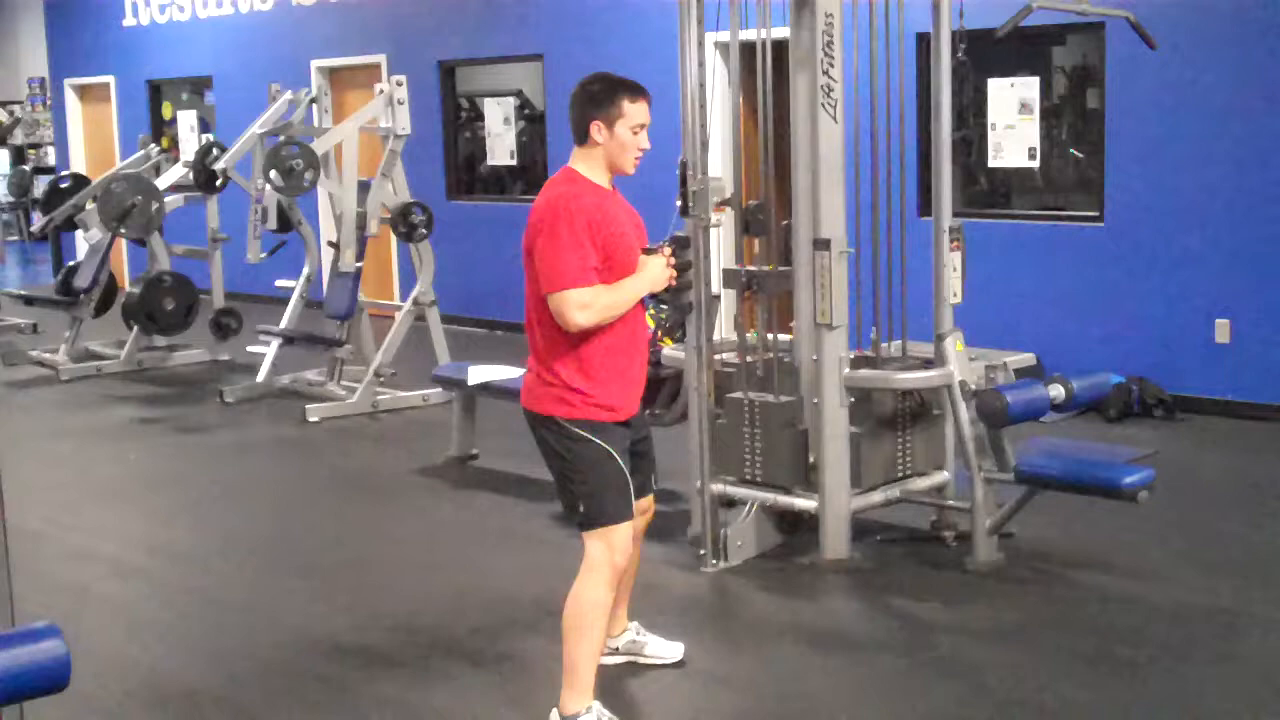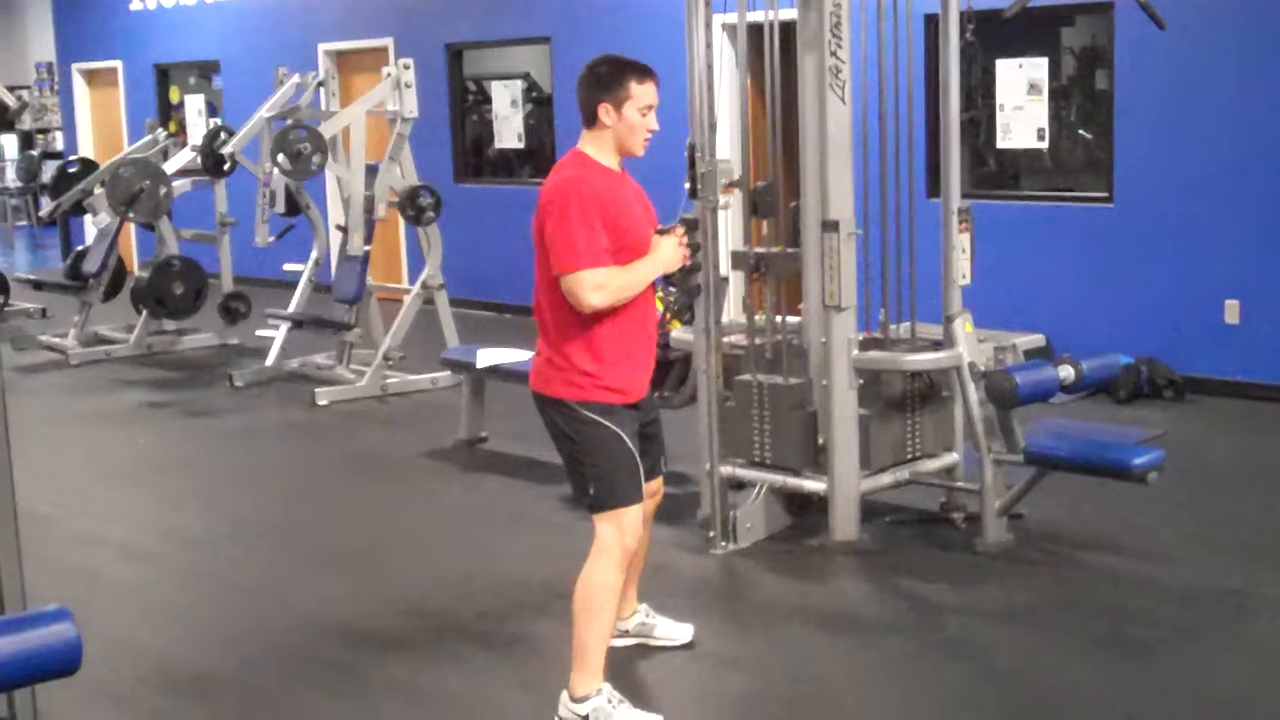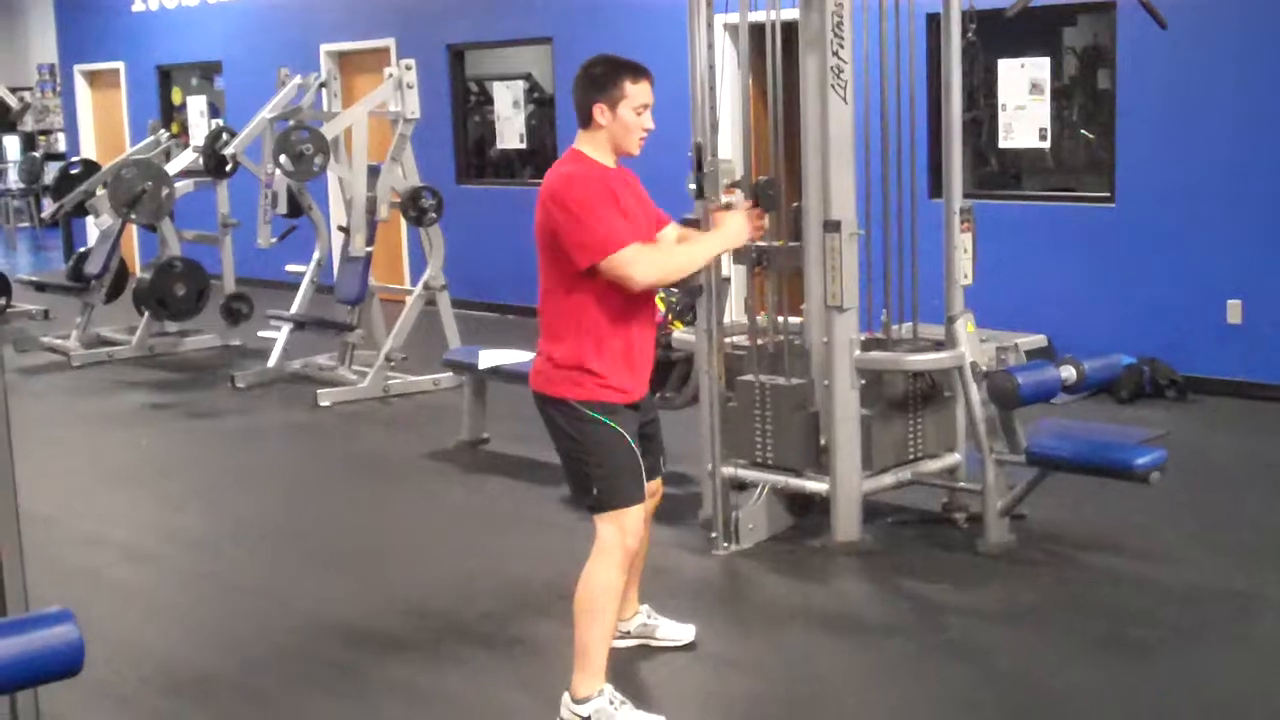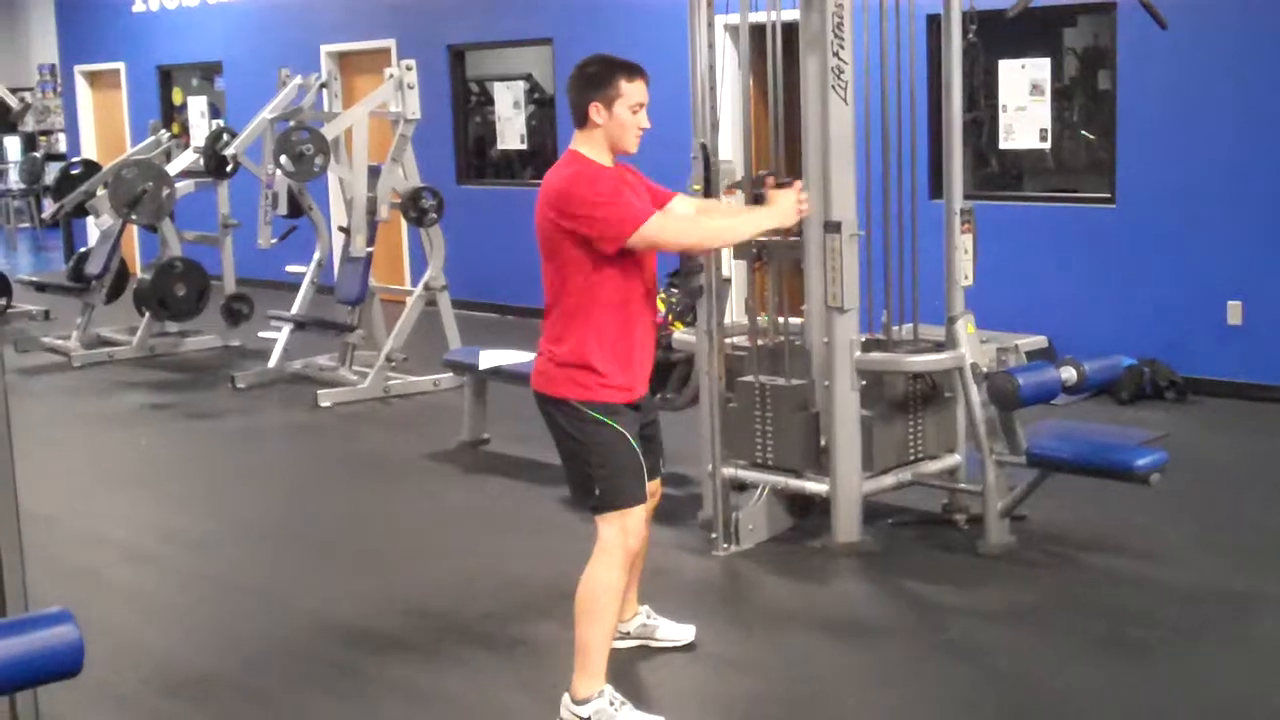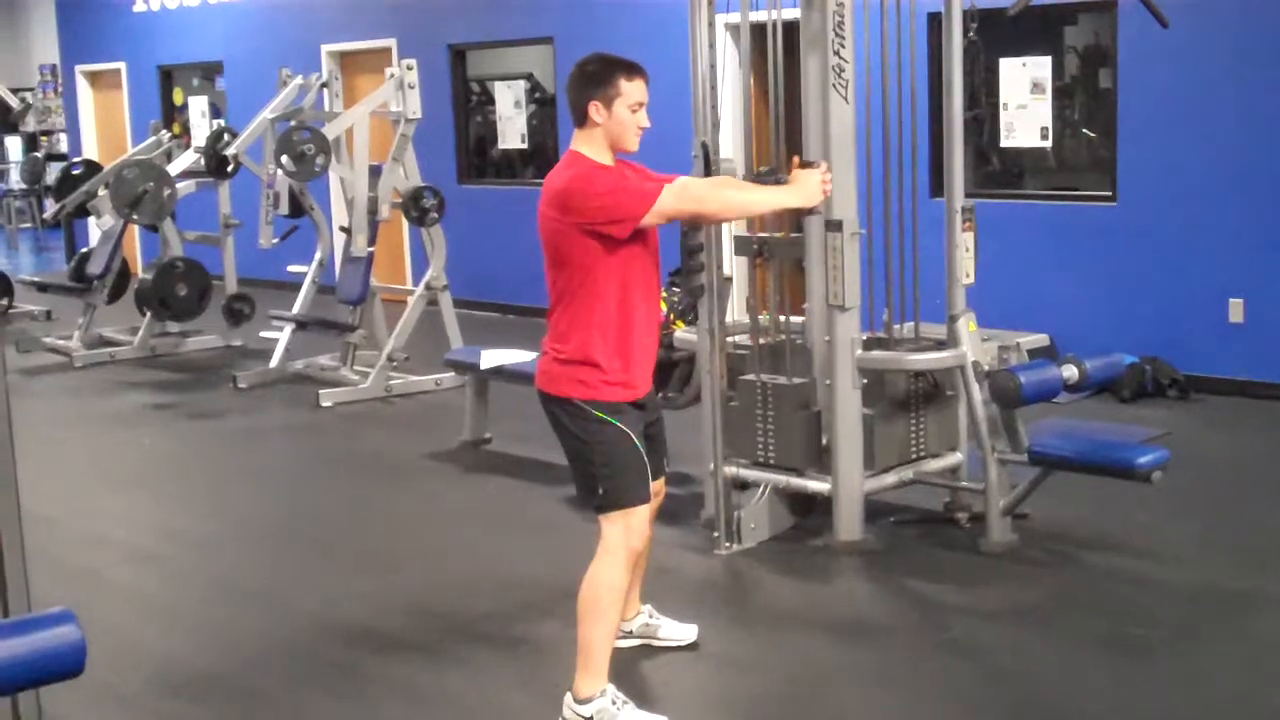
dt=0.2s
person 1, frame 1
left shoulder: (607, 198)
right shoulder: (564, 205)
right elbow: (577, 311)
left wrist: (653, 271)
right wrist: (646, 280)
left hip: (616, 398)
right hip: (577, 407)
left knee: (637, 513)
right knee: (609, 548)
left ankle: (616, 634)
person 1, frame 2
left shoulder: (617, 182)
right shoulder: (574, 187)
right elbow: (590, 293)
left wrist: (666, 253)
right wrist: (660, 260)
left hip: (624, 379)
right hip: (586, 389)
left knee: (646, 495)
right knee: (619, 528)
left ankle: (625, 616)
person 1, frame 3
left shoulder: (619, 181)
right shoulder: (573, 186)
left elbow: (666, 242)
right elbow: (644, 267)
left wrist: (719, 231)
right wrist: (720, 239)
left hip: (622, 379)
right hip: (584, 386)
left knee: (645, 495)
right knee: (620, 529)
left ankle: (625, 618)
person 1, frame 4
left shoulder: (619, 177)
right shoulder: (577, 186)
left elbow: (691, 211)
right elbow: (679, 233)
left wrist: (767, 208)
right wrist: (771, 217)
left hip: (621, 378)
right hip: (586, 386)
left knee: (645, 495)
right knee: (621, 529)
left ankle: (625, 617)
person 1, frame 5
left shoulder: (619, 175)
right shoulder: (581, 184)
left elbow: (700, 190)
right elbow: (697, 203)
left wrist: (788, 189)
right wrist: (793, 198)
left hip: (625, 377)
right hip: (589, 386)
left knee: (648, 495)
right knee: (624, 528)
left ankle: (628, 617)
